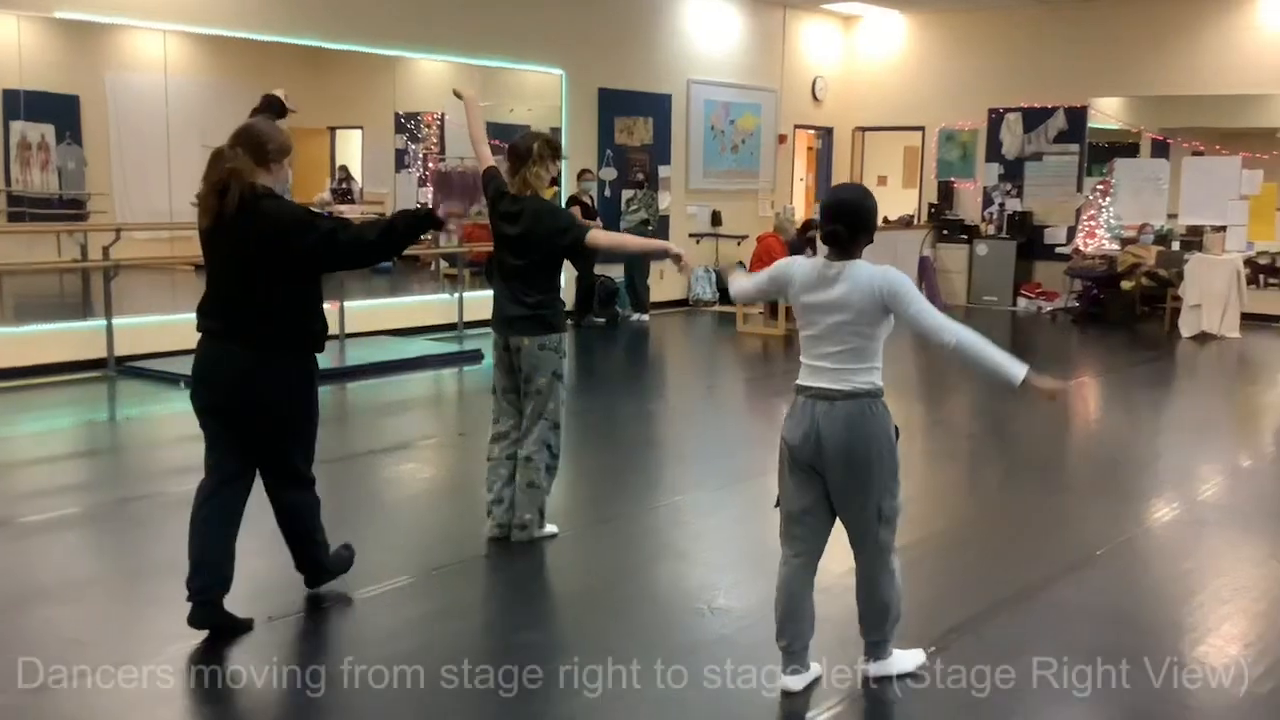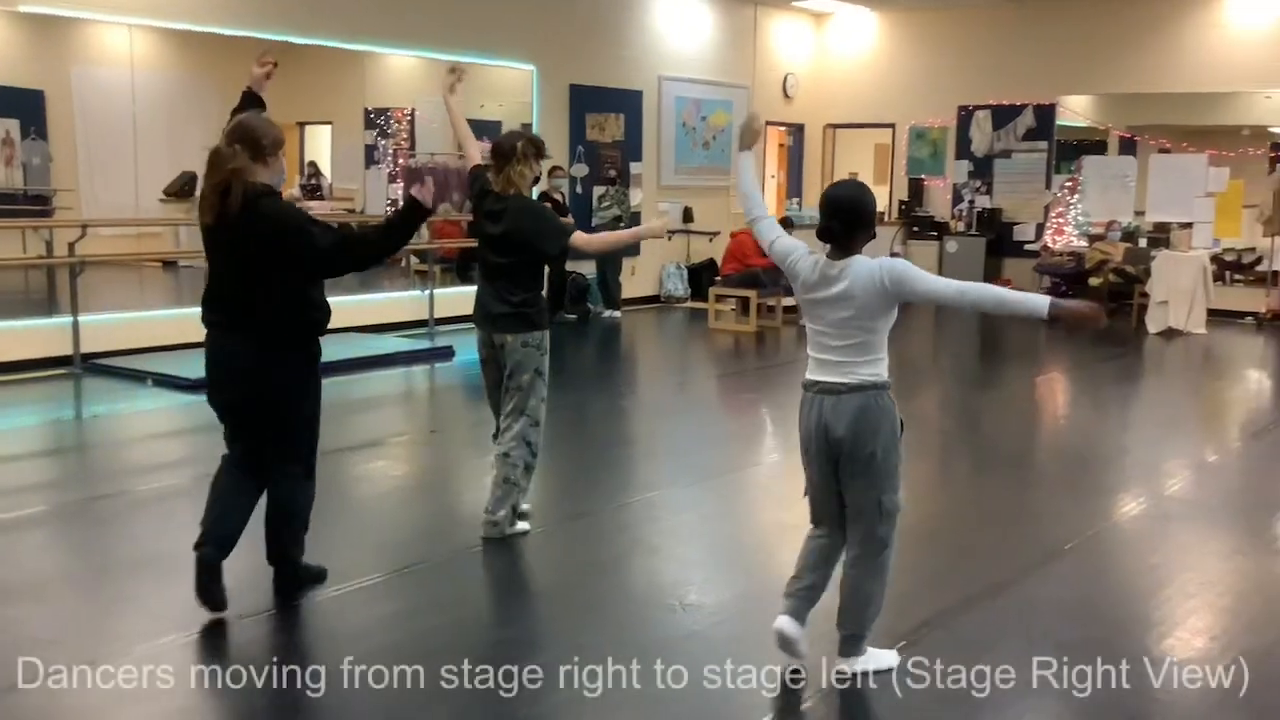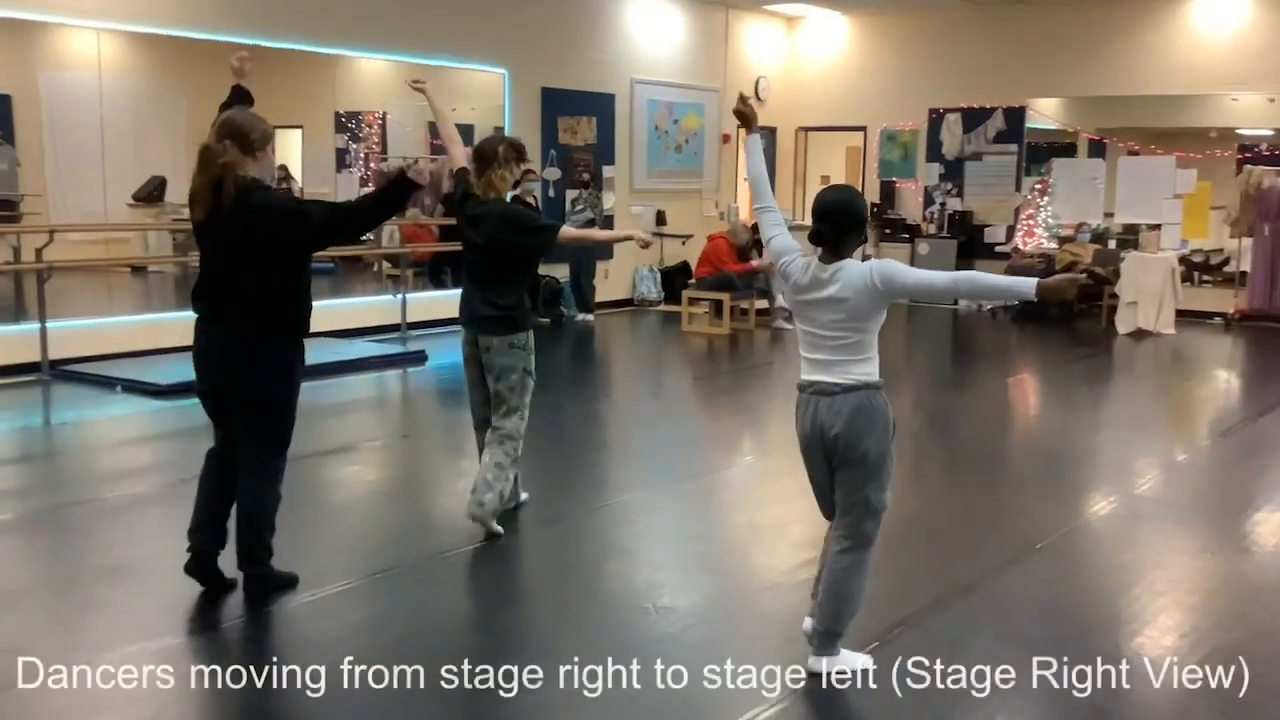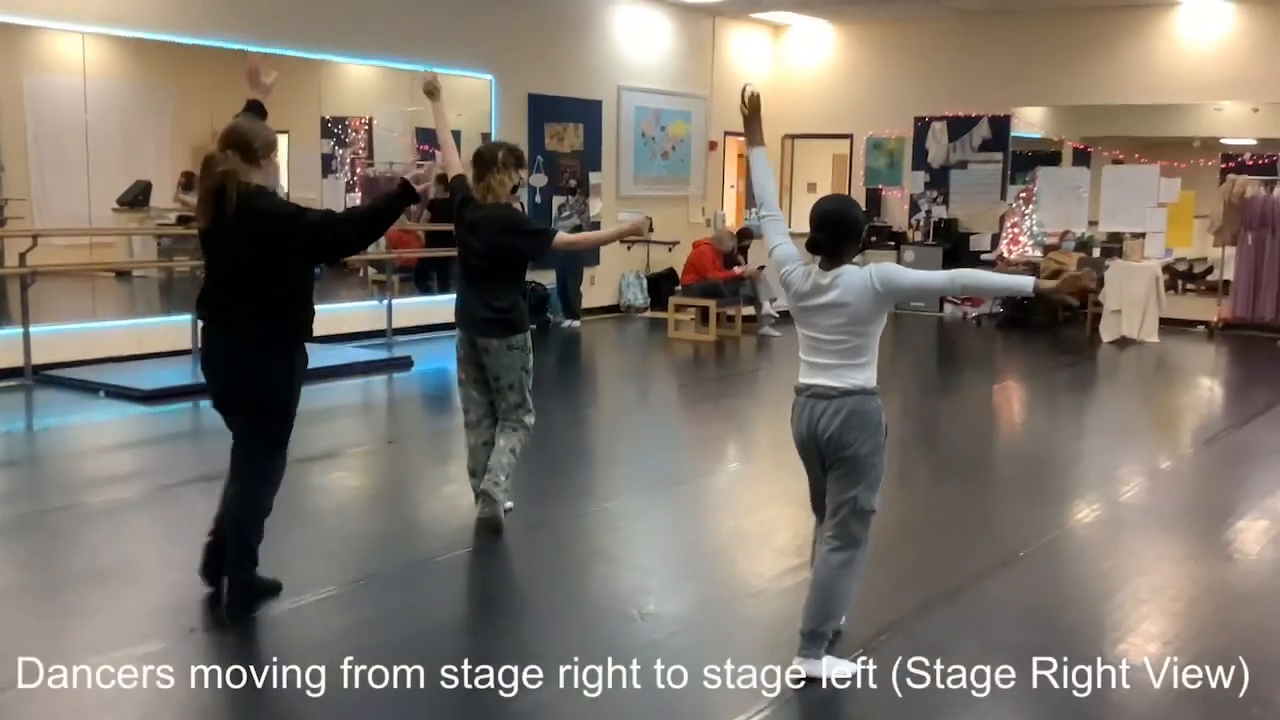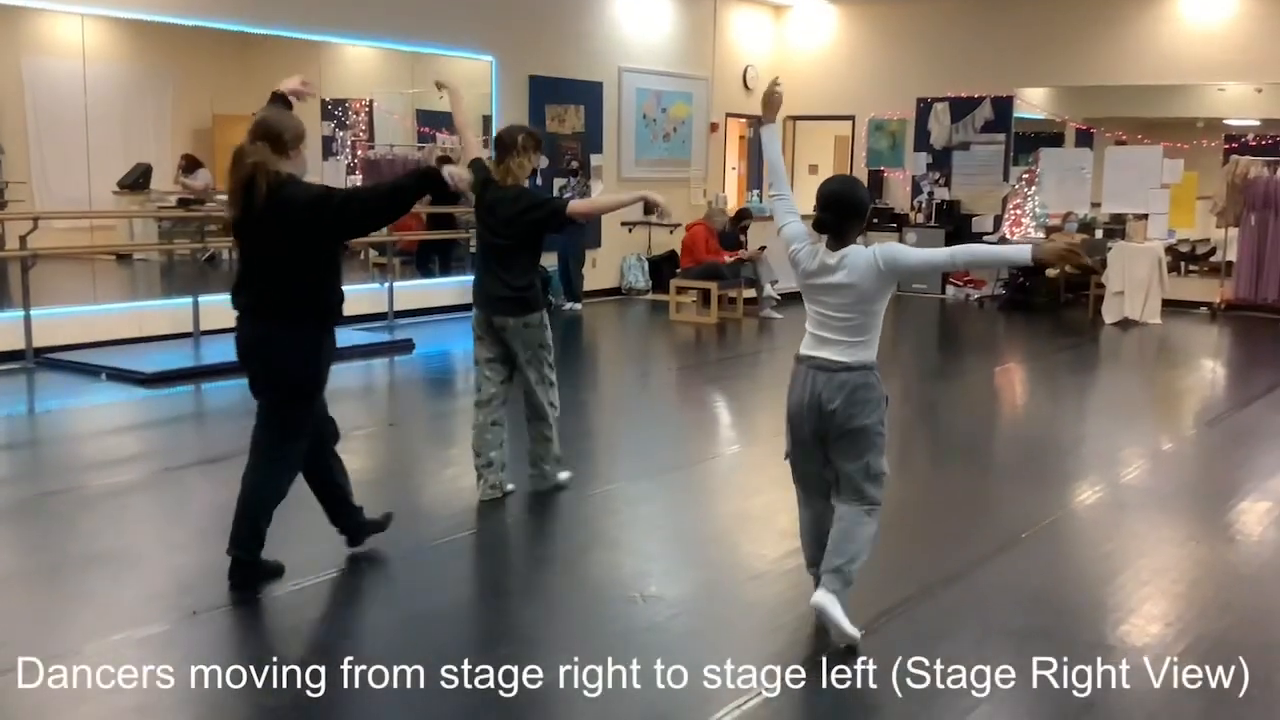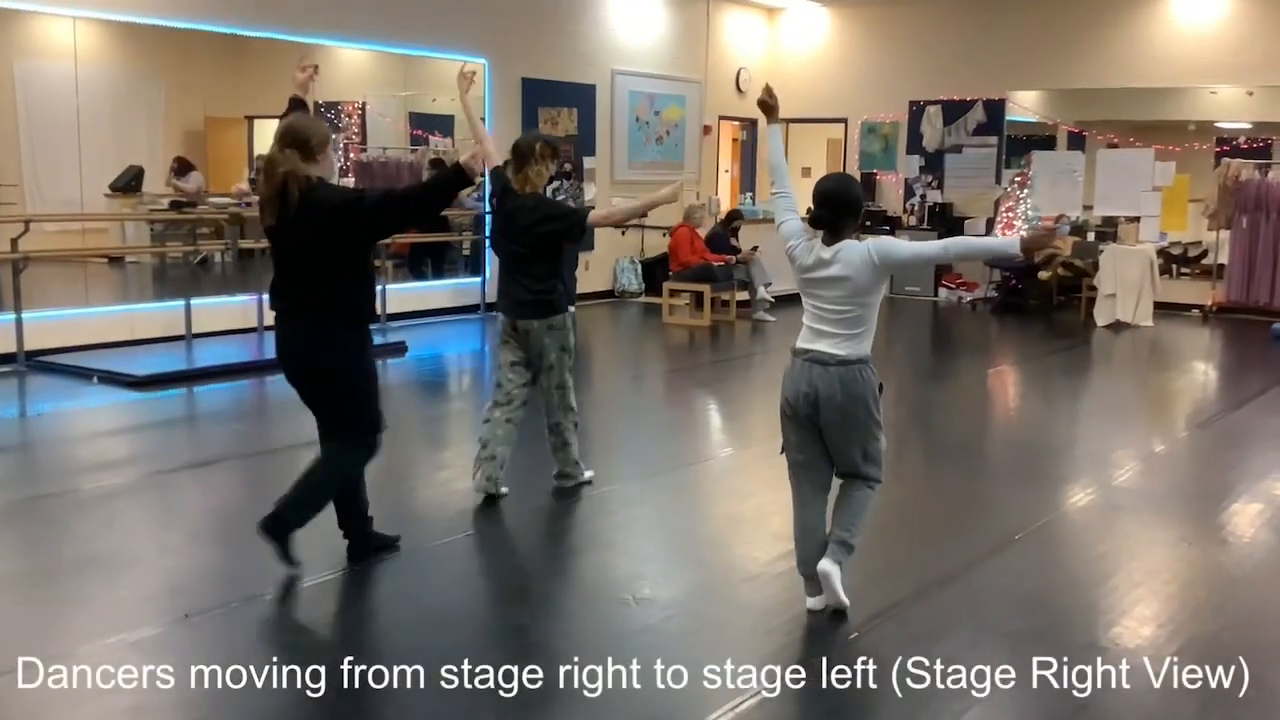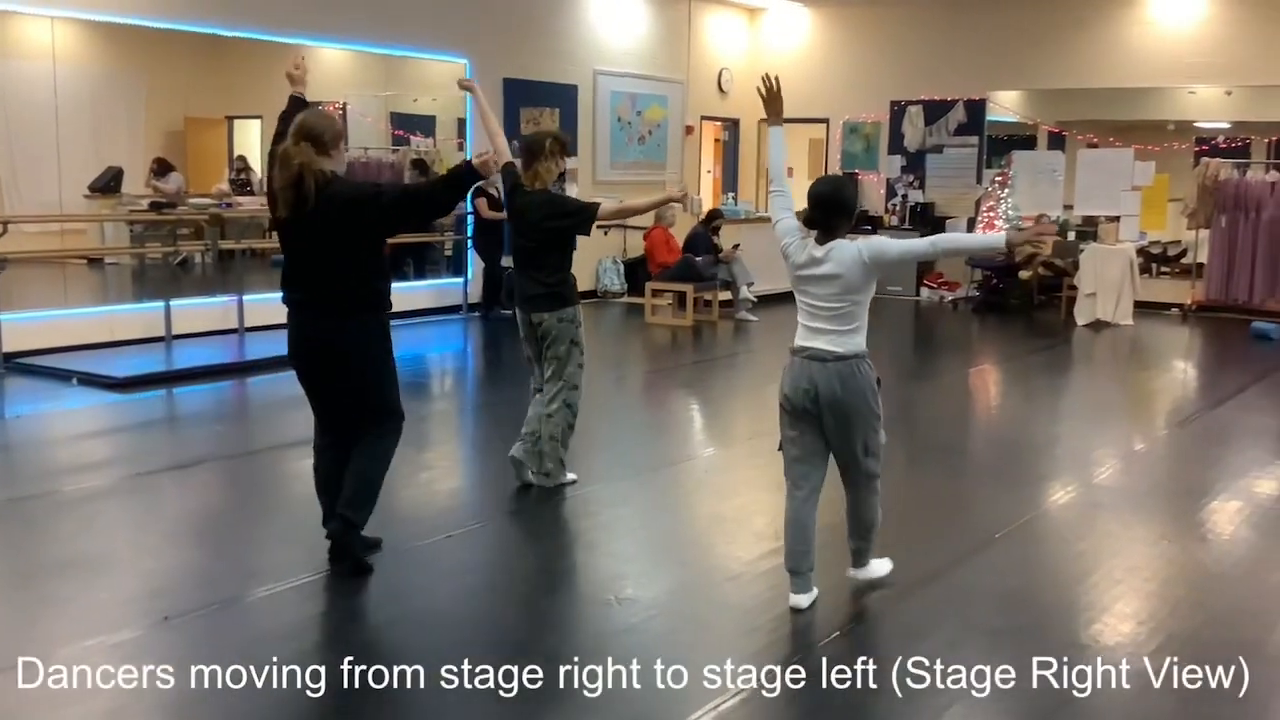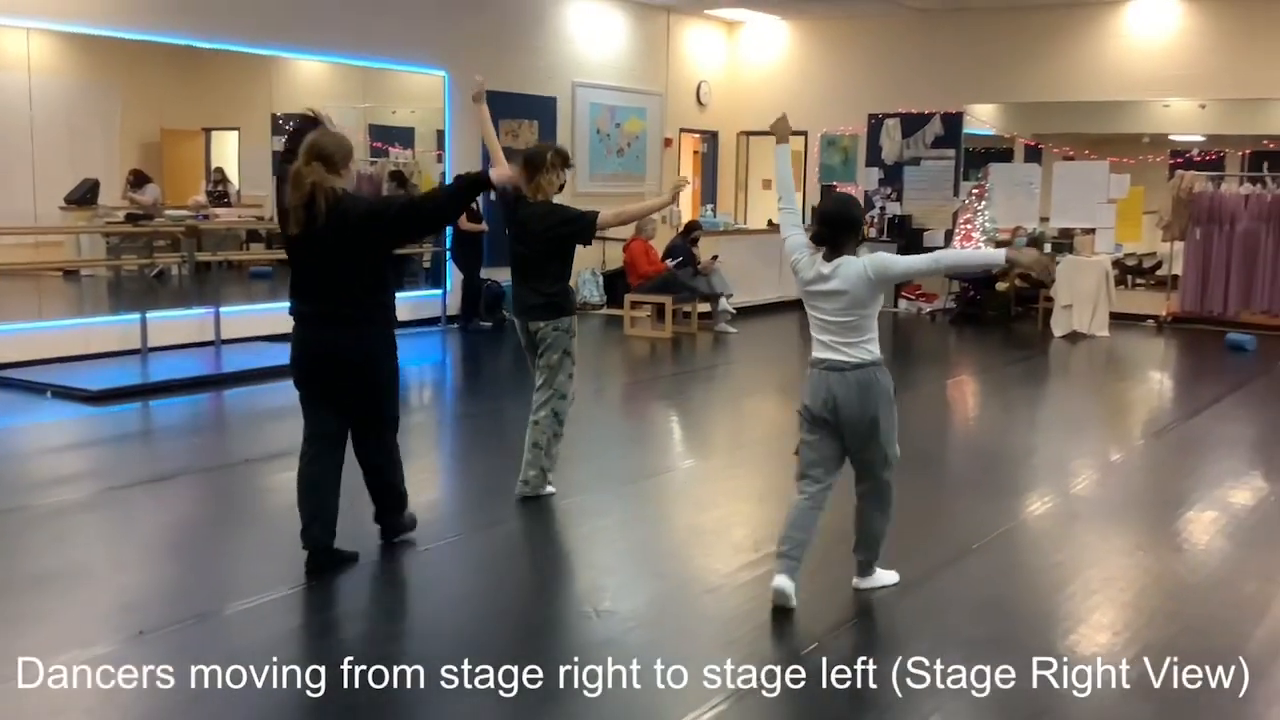
dt=0.3s
person 1, frame 1
left shoulder: (792, 273)
right shoulder: (883, 282)
left elbow: (744, 290)
right elbow: (949, 333)
left wrist: (738, 278)
right wrist: (1022, 375)
left hip: (804, 416)
right hip: (859, 419)
left knee: (799, 546)
right knee: (873, 546)
left ankle: (794, 664)
right ankle: (878, 654)
person 1, frame 2
left shoulder: (801, 268)
right shoulder: (884, 273)
left elbow: (758, 217)
right elbow: (965, 293)
left wrist: (747, 151)
right wrist: (1052, 307)
left hip: (815, 407)
right hip: (867, 410)
left knee: (829, 524)
right knee: (870, 533)
left ankle: (793, 612)
right ankle: (852, 649)
person 1, frame 3
left shoulder: (792, 270)
right shoulder: (875, 277)
left elbow: (764, 207)
right elbow: (956, 283)
left wrist: (751, 133)
right wrist: (1039, 287)
left hip: (810, 406)
right hip: (859, 410)
left knee: (840, 520)
right knee: (855, 531)
left ankle: (821, 615)
right ankle: (826, 648)
person 1, frame 4
left shoulder: (795, 275)
right shoulder: (876, 282)
left elbow: (769, 213)
right elbow: (955, 283)
left wrist: (757, 142)
right wrist: (1036, 284)
left hip: (807, 407)
right hip: (854, 413)
left knee: (830, 519)
right knee: (846, 532)
left ankle: (825, 611)
right ankle: (812, 650)
person 1, frame 5
left shoulder: (803, 254)
right shoulder: (879, 261)
left elbow: (779, 192)
right elbow: (958, 255)
left wrist: (770, 122)
right wrist: (1035, 253)
left hip: (806, 381)
right hip: (854, 387)
left knee: (814, 492)
right knee: (859, 496)
left ankle: (822, 582)
right ankle: (833, 588)
person 1, frame 6
left shoulder: (800, 248)
right shoulder: (874, 255)
left elbow: (781, 191)
right elbow: (949, 249)
left wrist: (773, 122)
right wrist: (1021, 243)
left hip: (801, 374)
right hip: (849, 378)
left knee: (808, 484)
right knee: (862, 475)
left ankle: (813, 586)
right ankle: (833, 556)
person 1, frame 7
left shoulder: (794, 247)
right shoulder: (865, 253)
left elbow: (777, 190)
right elbow: (937, 245)
left wrist: (775, 121)
right wrist: (1009, 238)
left hip: (800, 372)
right hip: (847, 374)
left knee: (802, 481)
right knee: (862, 474)
left ankle: (800, 585)
right ankle: (863, 561)
person 1, frame 8
left shoulder: (803, 264)
right shoulder: (871, 269)
left elbow: (787, 208)
right elbow: (942, 260)
left wrist: (782, 143)
right wrist: (1010, 257)
left hip: (820, 382)
right hip: (864, 383)
left knee: (812, 483)
right knee: (874, 483)
left ankle: (786, 571)
right ankle: (867, 570)
person 2, frame 1
left shoulder: (219, 209)
right shoulder: (283, 219)
left elbow: (243, 150)
right elbow: (358, 241)
left wrist: (270, 111)
right wrist: (426, 219)
left hip: (217, 363)
right hip: (274, 368)
left knee: (224, 479)
right knee: (289, 475)
left ankle: (206, 599)
right ankle: (317, 566)
person 2, frame 2
left shoulder: (217, 205)
right shoulder: (279, 220)
left elbow: (234, 142)
right elbow: (352, 251)
left wrist: (252, 95)
right wrist: (413, 210)
left hip: (226, 351)
right hip: (281, 356)
left knee: (243, 458)
right knee: (290, 463)
left ankle: (211, 557)
right ankle: (288, 569)
person 2, frame 3
left shoulder: (208, 196)
right shoulder: (270, 209)
left elbow: (224, 135)
right elbow: (346, 220)
left wrist: (239, 89)
right wrist: (403, 184)
left hip: (215, 343)
right hip: (265, 349)
left knee: (228, 448)
right knee: (261, 458)
left ankle: (203, 553)
right ankle: (256, 571)
person 2, frame 4
left shoulder: (217, 205)
right shoulder: (271, 215)
left elbow: (238, 143)
right elbow: (346, 231)
left wrist: (255, 101)
right wrist: (404, 193)
left hip: (223, 347)
right hip: (266, 353)
left knee: (252, 452)
right knee: (259, 461)
left ankle: (220, 554)
right ankle: (242, 578)
person 2, frame 5
left shoulder: (248, 193)
right shoulder: (302, 202)
left elbow: (263, 136)
right elbow: (372, 204)
left wrist: (281, 97)
right wrist: (432, 177)
left hip: (260, 331)
right hip: (295, 337)
left knee: (316, 431)
right knee: (278, 446)
left ankle: (351, 522)
right ankle: (244, 559)
person 2, frame 6
left shoulder: (278, 198)
right shoulder: (338, 205)
left elbow: (286, 151)
right elbow: (404, 203)
right wrist: (461, 173)
left hip: (295, 334)
right hip: (338, 337)
left knee: (343, 434)
right knee: (357, 438)
left ankle: (360, 533)
right ankle: (283, 519)
person 2, frame 7
left shoulder: (285, 191)
right shoulder: (355, 198)
left elbow: (283, 143)
right elbow: (419, 202)
left wrist: (297, 96)
right wrist: (470, 172)
left hip: (305, 330)
right hip: (355, 330)
left knee: (333, 429)
right knee: (381, 424)
left ankle: (340, 532)
right ankle: (347, 525)
person 2, frame 8
left shoulder: (296, 210)
right shoulder: (365, 214)
left elbow: (296, 167)
right elbow: (431, 208)
left wrist: (308, 129)
right wrist: (483, 181)
left hip: (311, 342)
right hip: (364, 342)
left knee: (322, 441)
right knee: (377, 433)
left ankle: (319, 545)
right ankle: (392, 520)
person 3, frame 1
left shoulder: (499, 198)
right shoulder: (547, 215)
left elbow: (482, 149)
right elbow: (603, 239)
left wrist: (469, 101)
right wrist: (664, 247)
left hip: (504, 328)
right hip: (540, 332)
left knee: (505, 424)
right knee: (539, 426)
left ankle: (499, 515)
right ankle: (526, 521)
person 3, frame 2
left shoulder: (484, 197)
right shoulder: (531, 214)
left elbow: (468, 144)
right elbow: (587, 243)
left wrist: (450, 94)
right wrist: (645, 231)
left hip: (488, 324)
right hip: (524, 329)
left knee: (505, 417)
right knee: (520, 423)
left ankle: (507, 500)
right ankle: (500, 516)
person 3, frame 3
left shoulder: (466, 202)
right shoulder: (513, 218)
left elbow: (453, 143)
right elbow: (575, 236)
left wrist: (430, 94)
right wrist: (629, 235)
left hip: (474, 326)
right hip: (509, 331)
left knee: (486, 416)
right knee: (508, 421)
left ankle: (504, 491)
right ankle: (486, 501)
person 3, frame 4
left shoulder: (464, 206)
right shoulder: (512, 223)
left elbow: (448, 151)
right elbow: (572, 242)
left wrist: (436, 101)
right wrist: (623, 232)
left hip: (470, 328)
right hip: (506, 331)
left knee: (477, 415)
right knee: (516, 416)
left ankle: (487, 497)
right ankle: (494, 486)
person 3, frame 5
left shoulder: (485, 188)
right shoulder: (532, 203)
left elbow: (467, 136)
right elbow: (589, 207)
left wrist: (452, 91)
right wrist: (641, 196)
left hip: (486, 308)
right hip: (523, 310)
left knee: (489, 394)
right knee: (540, 392)
left ankle: (490, 480)
right ankle: (547, 472)
person 3, frame 6
left shoulder: (503, 196)
right shoulder: (550, 212)
left elbow: (485, 144)
right elbow: (610, 217)
left wrist: (466, 95)
right wrist: (661, 199)
left hip: (510, 314)
right hip: (547, 315)
left knee: (507, 393)
right knee: (557, 394)
left ankle: (487, 474)
right ankle: (568, 471)
person 3, frame 7
left shoulder: (514, 191)
right shoulder: (558, 206)
left elbow: (497, 138)
right elbow: (619, 210)
left wrist: (475, 92)
right wrist: (666, 199)
left hip: (525, 306)
right hip: (558, 308)
left knee: (544, 383)
right knee: (561, 387)
left ankle: (525, 452)
right ankle: (550, 470)
person 3, frame 8
left shoulder: (513, 204)
right shoulder: (560, 217)
left elbow: (495, 155)
right elbow: (619, 217)
left wrist: (481, 104)
right wrist: (668, 199)
left hip: (524, 313)
right hip: (554, 316)
left knee: (549, 388)
right knee: (551, 395)
left ankle: (539, 465)
right ankle: (532, 479)
